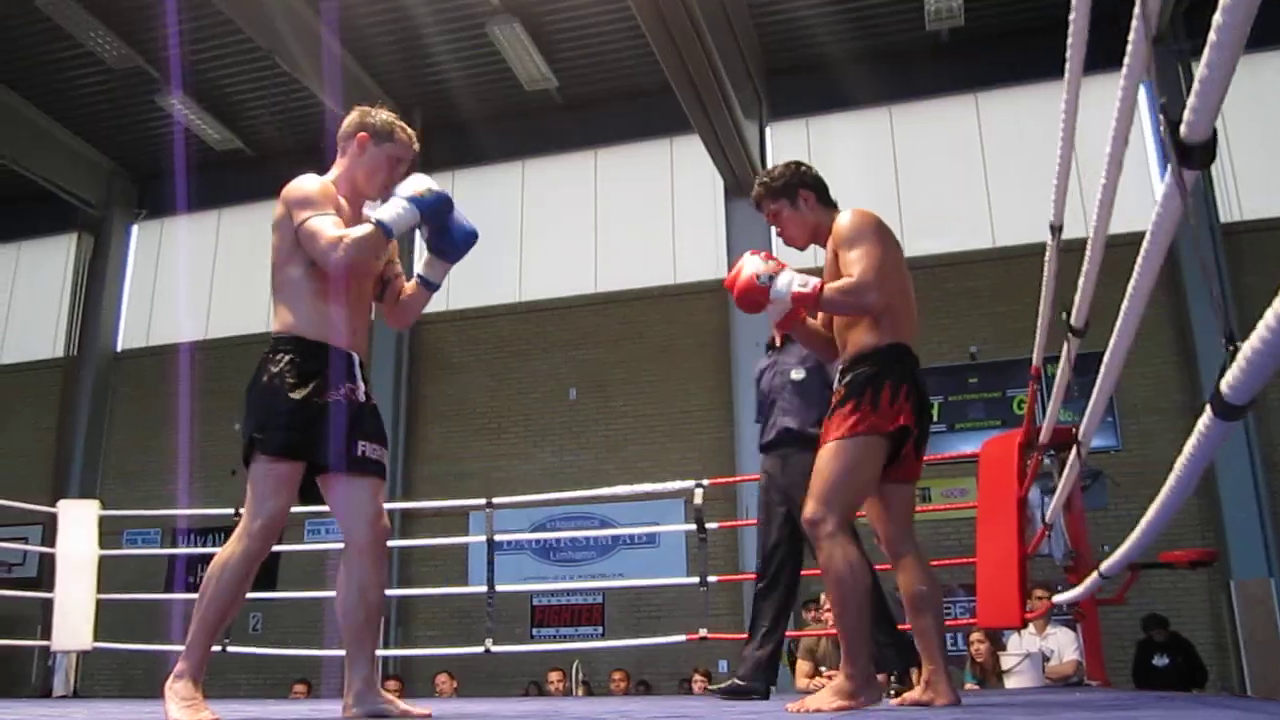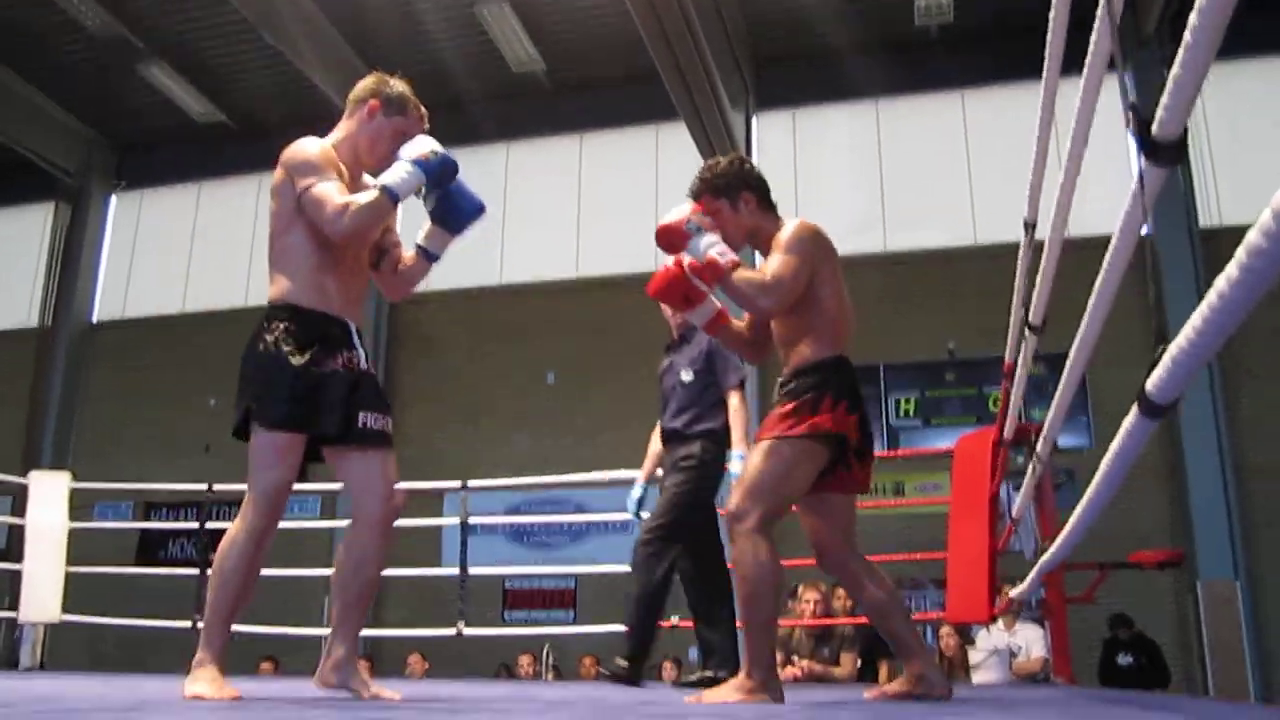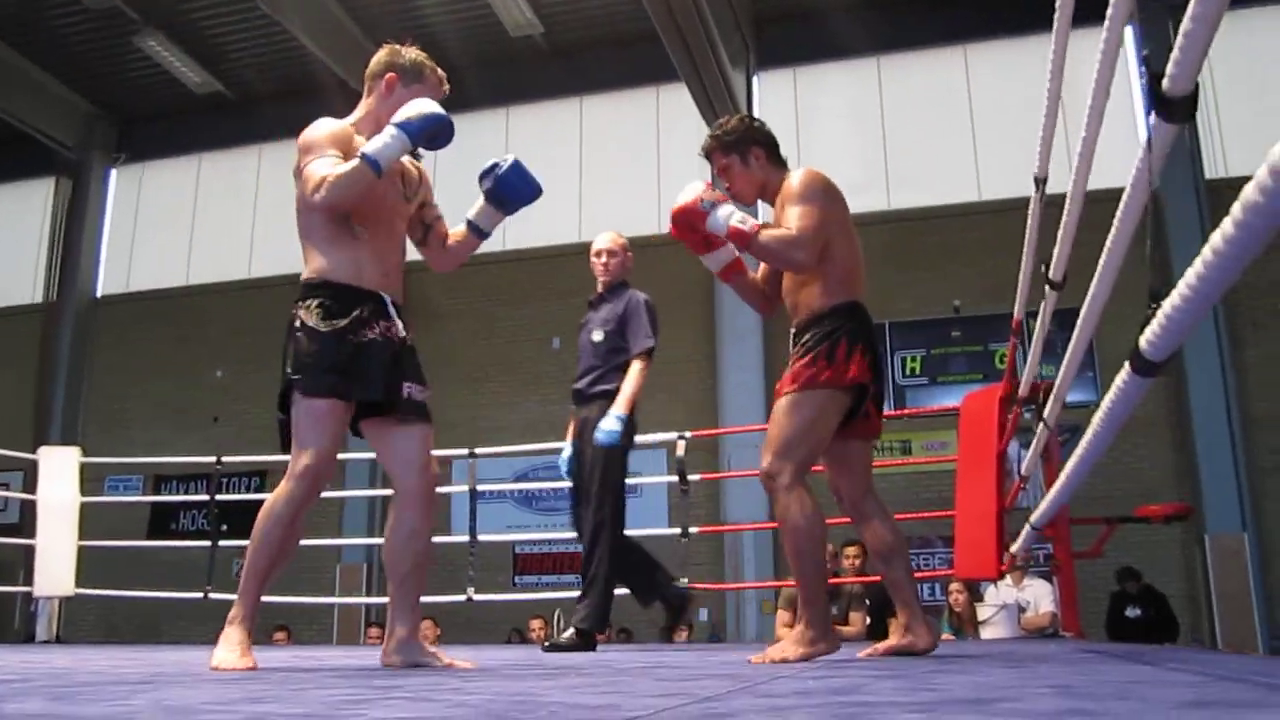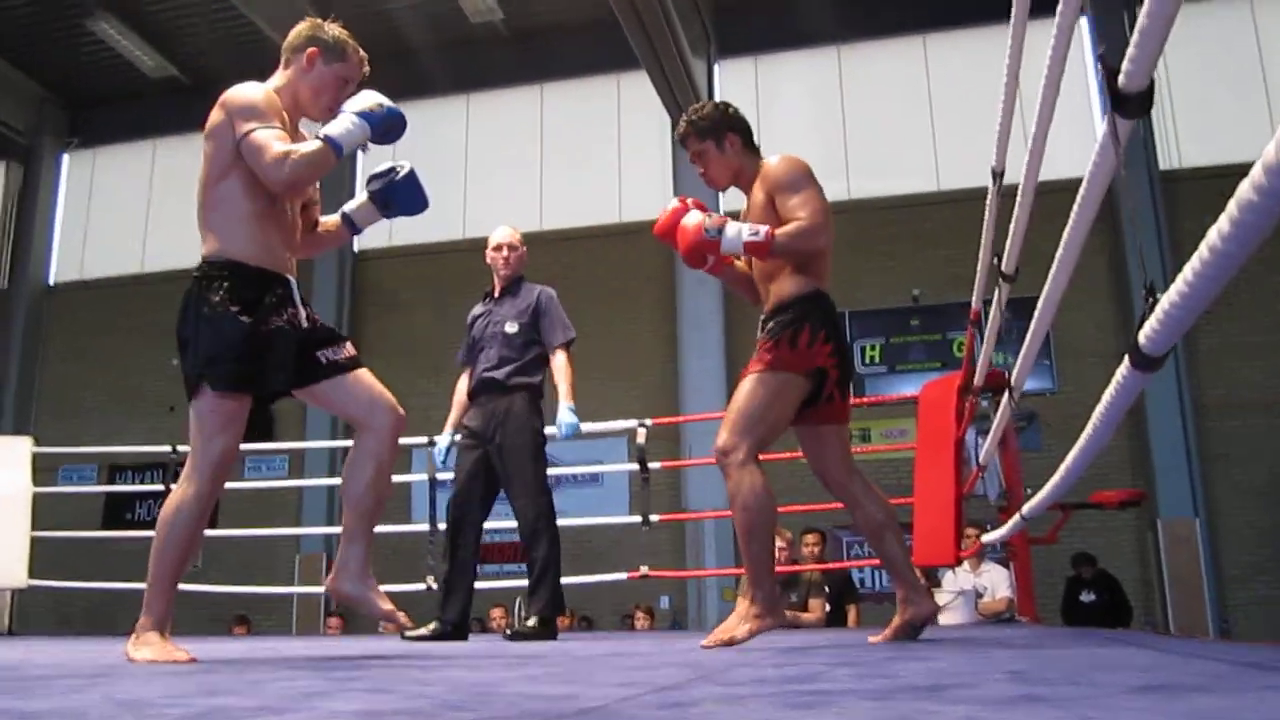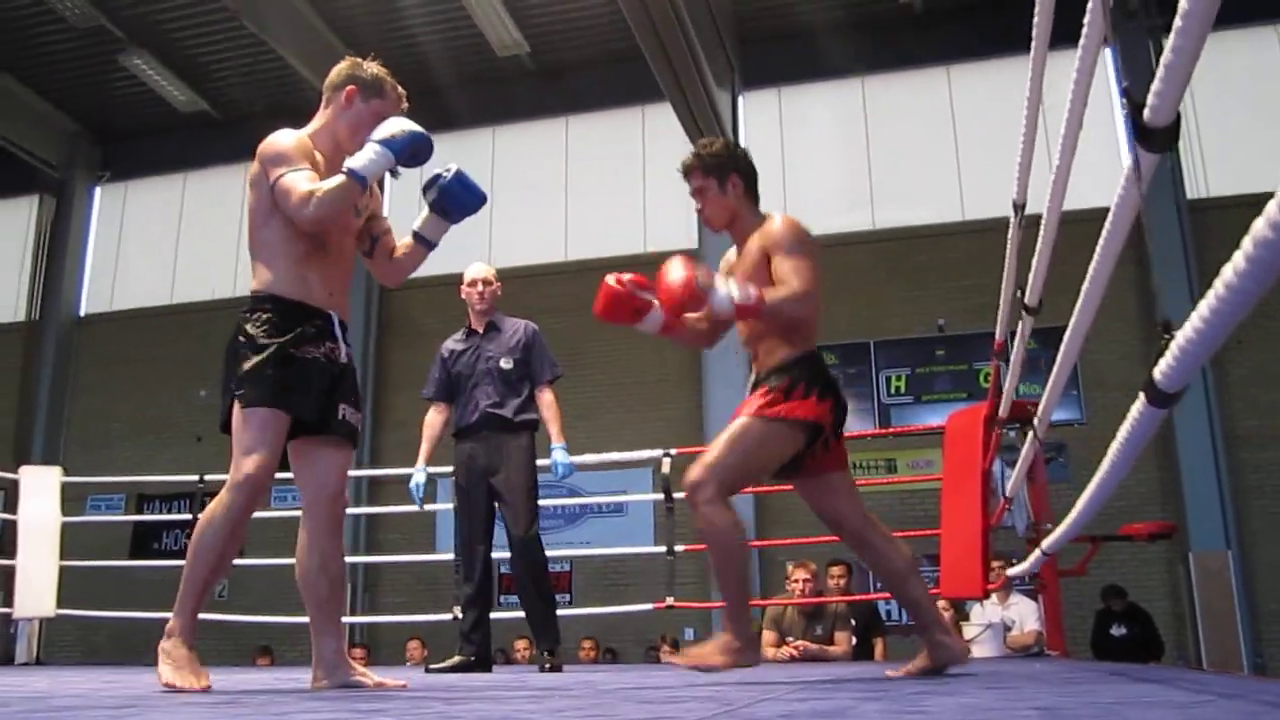
dt=0.5s
person 1, frame 1
left shoulder: (374, 227)
right shoulder: (307, 192)
left elbow: (400, 313)
right elbow: (338, 257)
left wrist: (438, 262)
right wrist: (402, 210)
left hip: (349, 386)
right hip: (296, 374)
left knee: (368, 538)
right knee: (263, 526)
person 1, frame 2
left shoulder: (373, 194)
right shoulder: (308, 155)
left elbow: (397, 281)
right elbow: (342, 224)
left wrist: (441, 231)
right wrist: (406, 175)
left hip: (347, 353)
right hip: (293, 342)
left knee: (378, 507)
right knee: (265, 501)
left ankle: (340, 662)
right ankle: (206, 662)
person 1, frame 3
left shoulder: (410, 172)
right shoulder: (326, 136)
left elbow: (444, 255)
right elbow: (325, 195)
left wrist: (490, 211)
right wrist: (394, 140)
left hip: (387, 330)
right hip: (328, 318)
left knee: (418, 481)
right knee: (310, 469)
left ankle: (403, 636)
right ankle: (237, 624)
person 1, frame 4
left shoulder: (297, 137)
right shoulder: (247, 100)
right elbow: (284, 173)
left wrist: (371, 206)
right wrist: (351, 128)
left hip: (283, 303)
right hip: (230, 299)
left knee: (383, 418)
right knee: (211, 463)
left ankle: (353, 570)
right ankle: (150, 627)
person 1, frame 5
left shoulder: (355, 181)
right shoulder: (284, 147)
left elbow: (391, 268)
right elbow: (310, 212)
left wrist: (437, 219)
right wrist: (376, 157)
left hip: (328, 342)
right hip: (273, 332)
left knee: (326, 507)
right knee: (250, 477)
left ankle: (332, 661)
right ankle: (178, 636)
person 2, frame 1
left shoulder: (854, 225)
right shoulder: (843, 248)
left elbow: (868, 295)
right elbow: (827, 345)
left wrist: (790, 283)
right wrist: (777, 306)
left hip: (878, 385)
right hip: (888, 391)
left knee: (822, 519)
right knee: (898, 542)
left ankle: (857, 676)
right ankle: (936, 679)
person 2, frame 2
left shoulder: (797, 235)
right shoulder: (777, 259)
left elbow: (769, 299)
right elbow: (752, 348)
left wrist: (707, 252)
right wrist: (698, 306)
left hip: (819, 397)
right hip: (822, 402)
left knee: (744, 517)
right knee: (837, 555)
left ankle: (759, 677)
right ankle: (921, 670)
person 2, frame 3
left shoulder: (805, 184)
right shoulder: (786, 209)
left elbow: (799, 250)
right elbow: (768, 300)
left wrist: (729, 220)
right wrist: (716, 251)
left hip: (833, 344)
right hip: (834, 350)
left knee: (782, 471)
right knee: (856, 495)
left ankle: (814, 629)
right ankle: (912, 623)
person 2, frame 4
left shoulder: (782, 171)
right shoulder: (756, 201)
left elbow: (816, 236)
right elbow: (756, 288)
left wrist: (732, 235)
right wrist: (708, 249)
left hip: (801, 329)
right hip: (797, 335)
left knee: (734, 449)
right knee: (839, 475)
left ankle: (761, 602)
right ankle: (913, 598)
person 2, frame 5
left shoulder: (781, 233)
right shoulder: (733, 257)
left elbow: (804, 305)
right elbow: (704, 335)
left wrist: (718, 294)
right wrist: (646, 310)
left hip: (795, 389)
right hip: (788, 395)
left knee: (704, 483)
right knee: (854, 524)
left ankle: (737, 635)
right ankle: (942, 640)
person 3, frame 1
right shoulder: (765, 364)
right wrist: (767, 471)
left hip: (809, 459)
right hip: (774, 468)
right knee: (770, 572)
left ankle: (897, 661)
right ankle: (754, 673)
person 3, frame 2
left shoulder: (711, 342)
right shoulder: (671, 358)
left elbow: (734, 396)
left wrist: (738, 453)
right wrist: (641, 481)
left hip: (700, 452)
right hip: (679, 456)
left knee: (653, 547)
right knee: (702, 563)
left ankle: (633, 657)
right ankle: (721, 662)
person 3, frame 3
left shoulder: (633, 303)
right shoulder: (591, 313)
left elbow: (640, 363)
left wrist: (617, 415)
right wrist: (570, 439)
left hip: (610, 422)
right hip: (588, 423)
left knee: (600, 522)
right knee: (593, 524)
left ankle: (588, 625)
right ankle: (666, 592)
person 3, frame 4
left shoulder: (539, 298)
right shoulder: (478, 313)
left elbow: (559, 354)
left wrist: (566, 406)
right wrist: (448, 429)
left hip: (517, 408)
right hip: (478, 416)
left knee: (532, 510)
right knee: (462, 514)
left ankle: (543, 614)
right ankle: (451, 618)
person 3, frame 5
left shoulder: (524, 333)
right shoulder: (451, 348)
left elbow: (544, 392)
right elbow: (438, 409)
left wrist: (558, 444)
right wrist: (421, 464)
left hip: (513, 442)
right hip: (469, 449)
left knee: (524, 538)
right knee: (472, 550)
left ankle: (546, 646)
right ankle: (474, 648)
